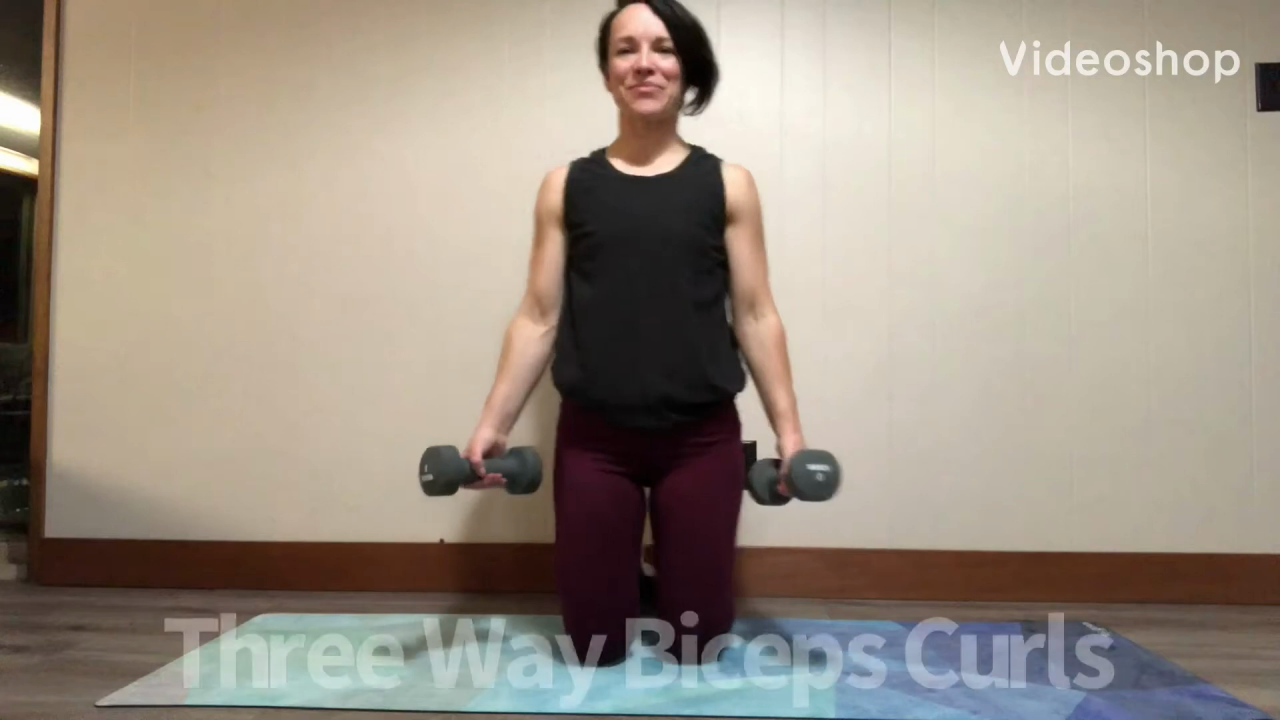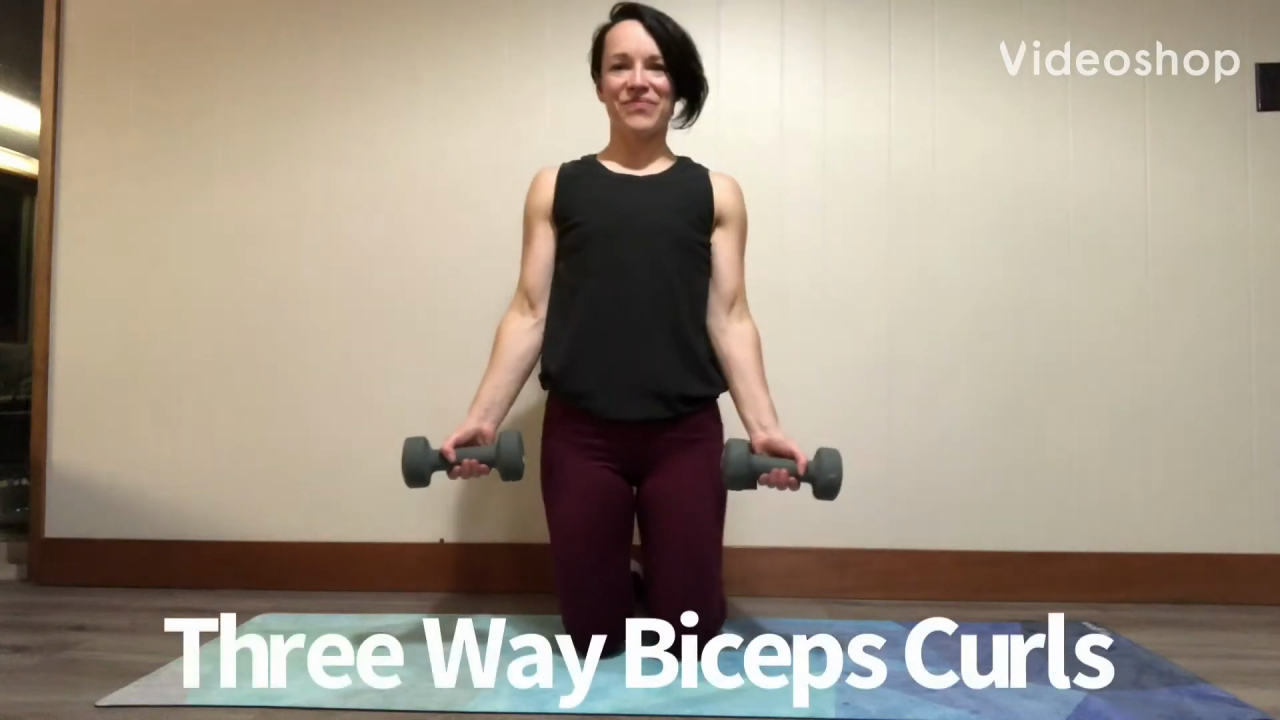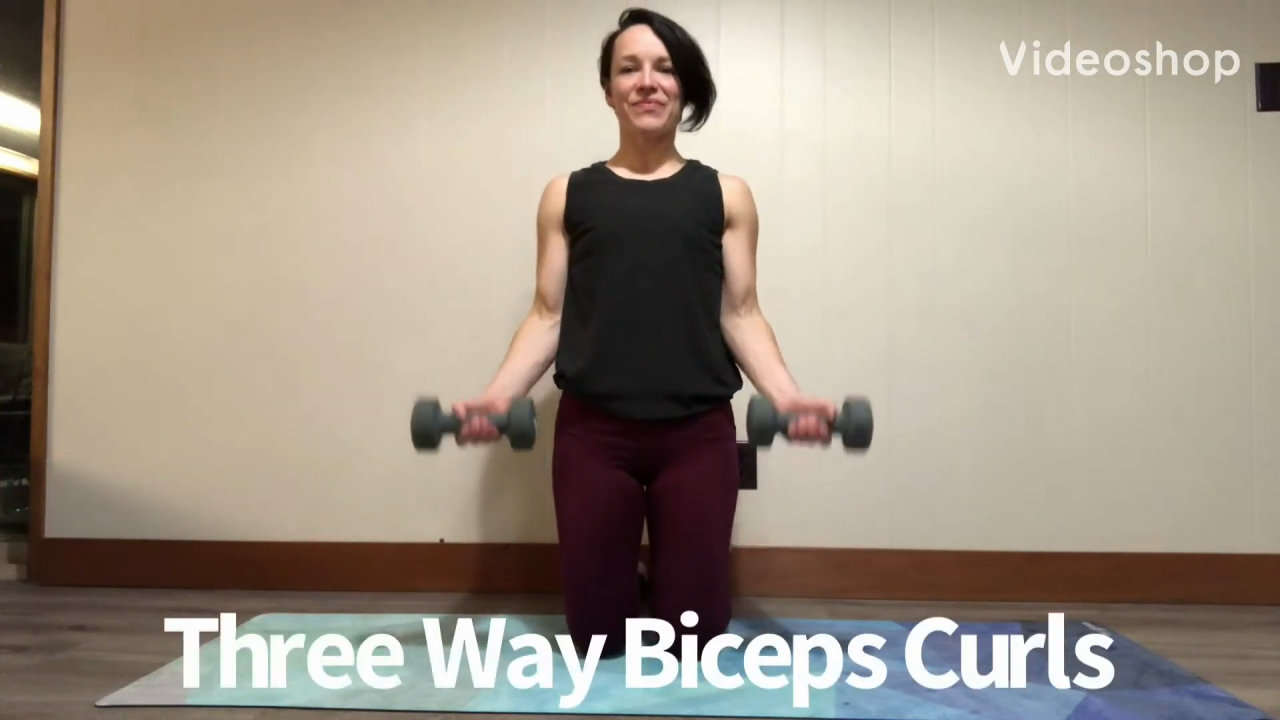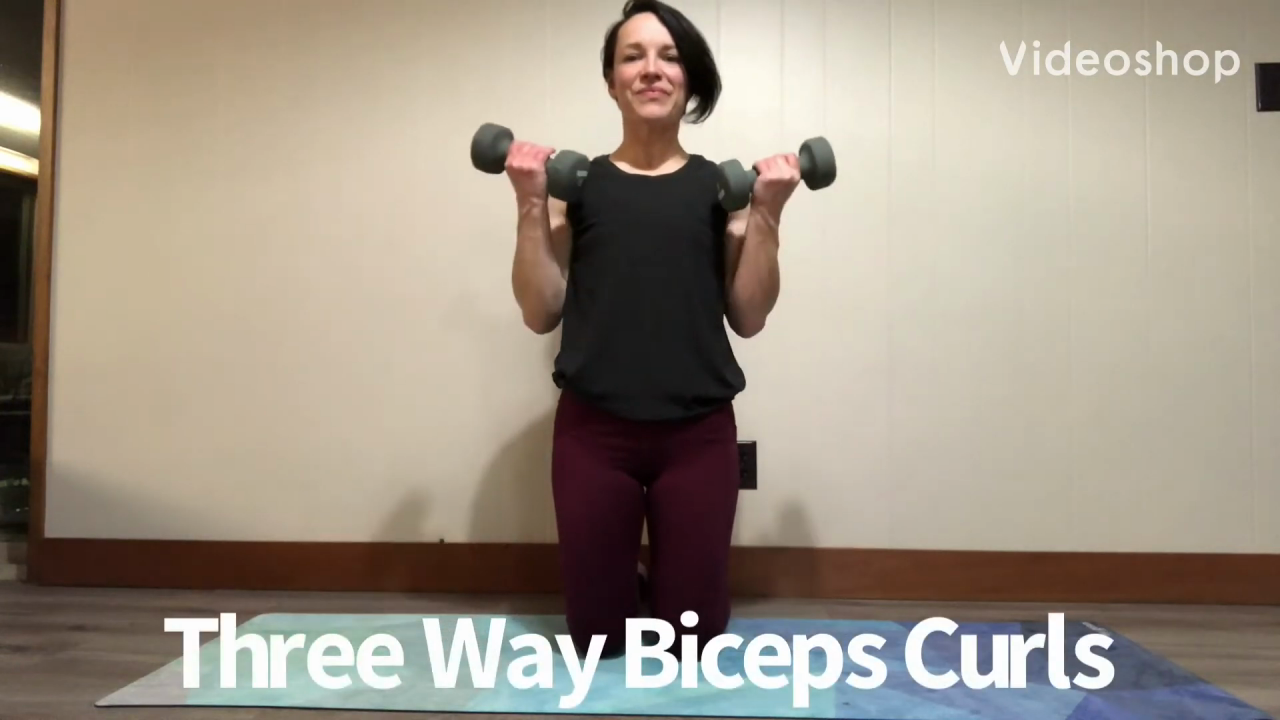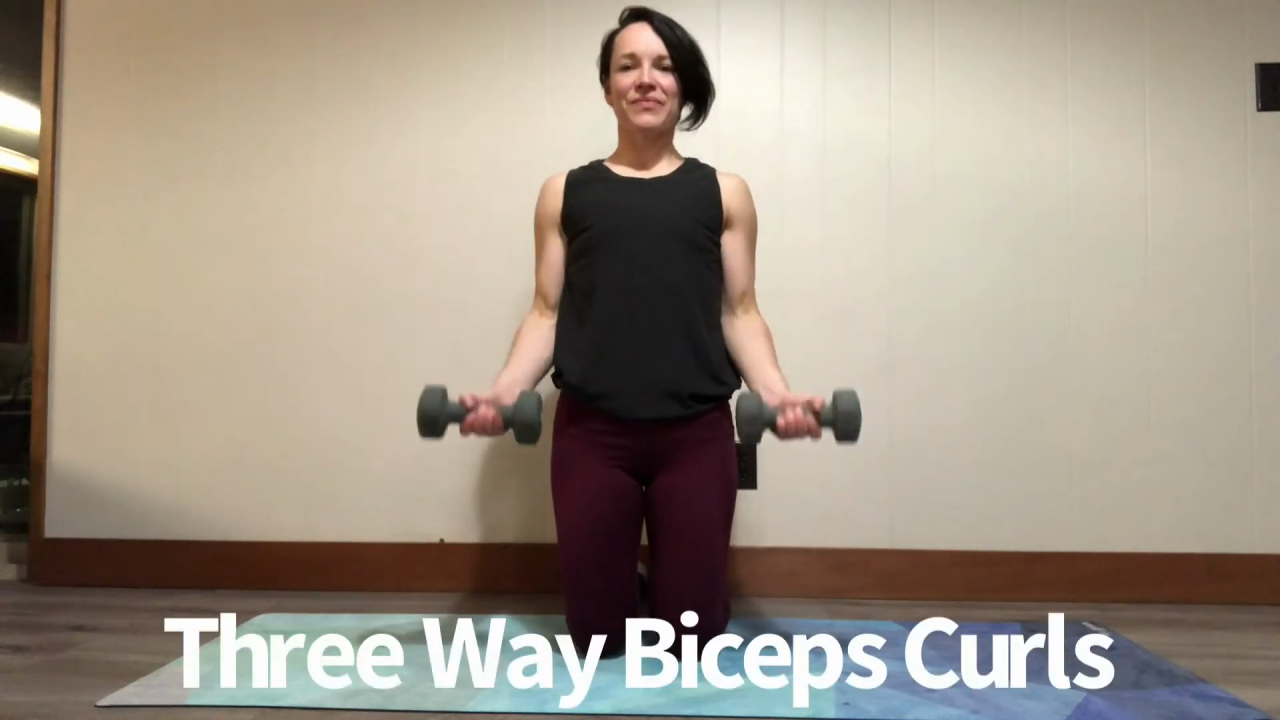
dt=1s
person 1, frame 1
left shoulder: (728, 185)
right shoulder: (566, 187)
left elbow: (755, 315)
right elbow: (539, 317)
left wrist: (788, 428)
right wrist: (493, 425)
left hip: (703, 437)
right hip: (593, 438)
left knee: (696, 636)
right knee: (597, 637)
left ankle: (666, 580)
right ankle: (631, 580)
person 1, frame 2
left shoulder: (716, 193)
right shoulder: (556, 187)
left elbow: (730, 318)
right elbow: (529, 312)
left wrist: (763, 427)
right wrist: (481, 418)
left hip: (687, 434)
right hip: (580, 433)
left knee: (689, 632)
right knee: (593, 633)
left ankle: (657, 582)
right ankle: (622, 585)
person 1, frame 3
left shoulder: (725, 194)
right shoulder: (567, 194)
left elbow: (739, 315)
right elbow: (548, 316)
left wrist: (785, 394)
right wrist: (498, 395)
left hip: (698, 433)
right hip: (592, 432)
left knee: (695, 633)
right knee: (596, 633)
left ankle: (663, 585)
right ankle: (631, 584)
person 1, frame 4
left shoulder: (727, 186)
right shoulder: (572, 184)
left elbow: (748, 318)
right elbow: (539, 313)
left wrist: (769, 212)
right wrist: (530, 202)
left hip: (699, 432)
right hip: (592, 430)
left knee: (693, 634)
right knee: (596, 634)
left ankle: (657, 581)
right ankle: (628, 583)
person 1, frame 5
left shoulder: (724, 193)
right shoulder: (565, 192)
left elbow: (739, 312)
right elbow: (547, 313)
left wrist: (777, 395)
right wrist: (503, 393)
left hip: (697, 433)
right hip: (590, 432)
left knee: (694, 633)
right knee: (596, 634)
left ankle: (662, 582)
right ankle: (630, 586)
